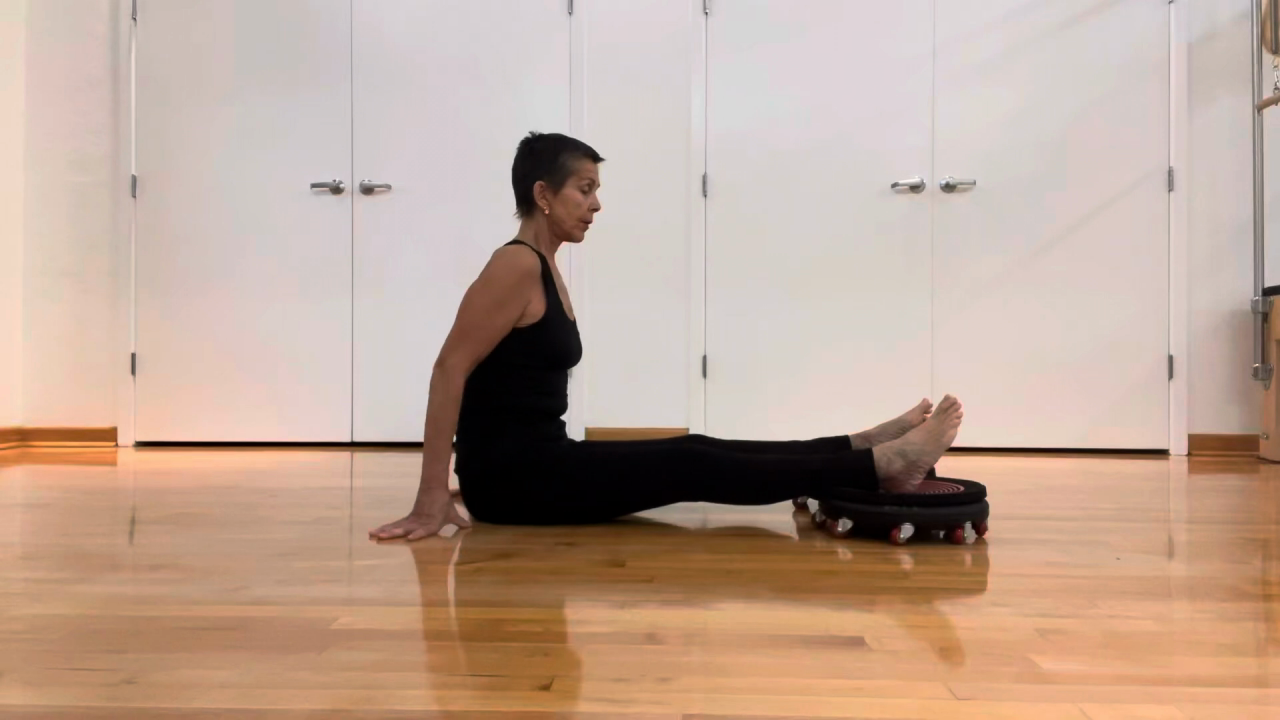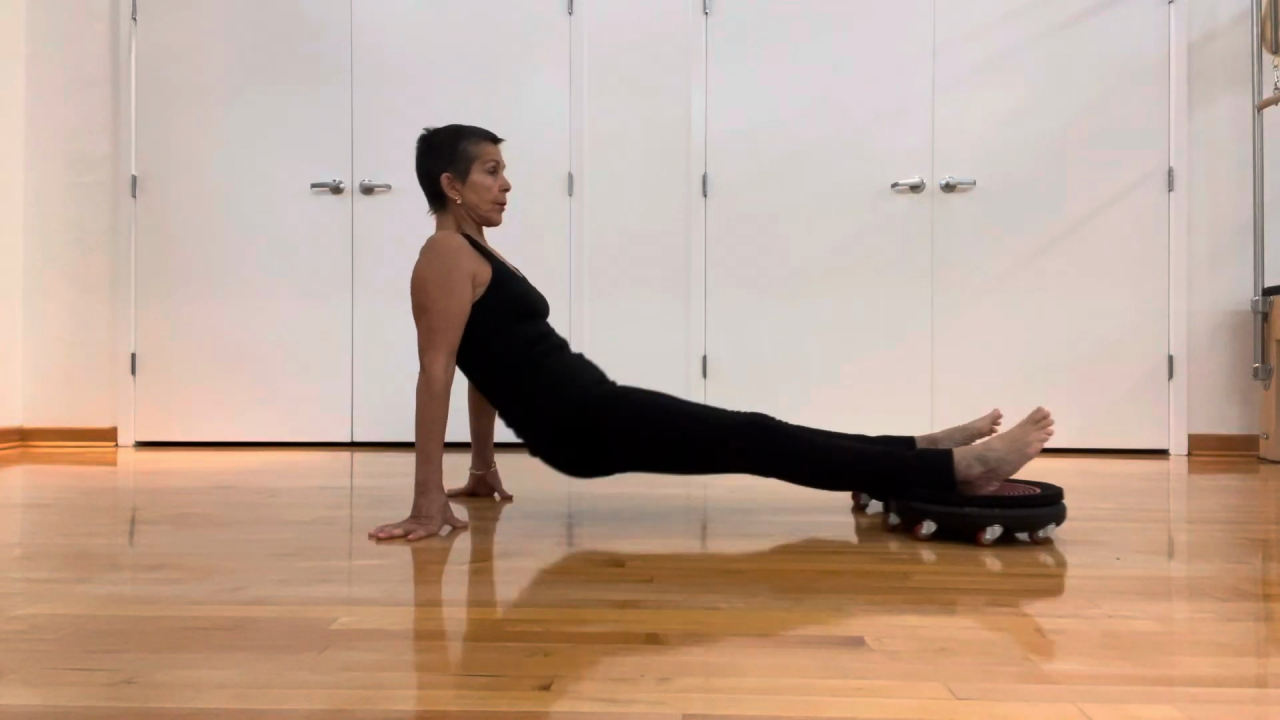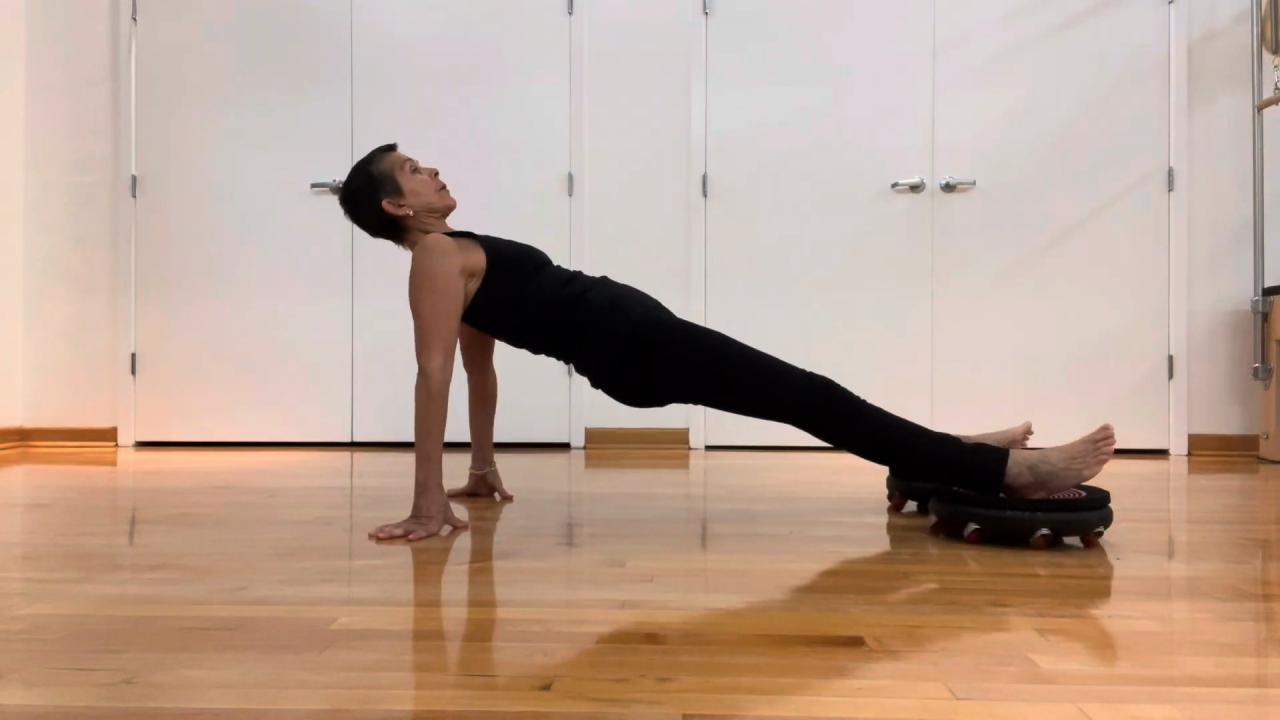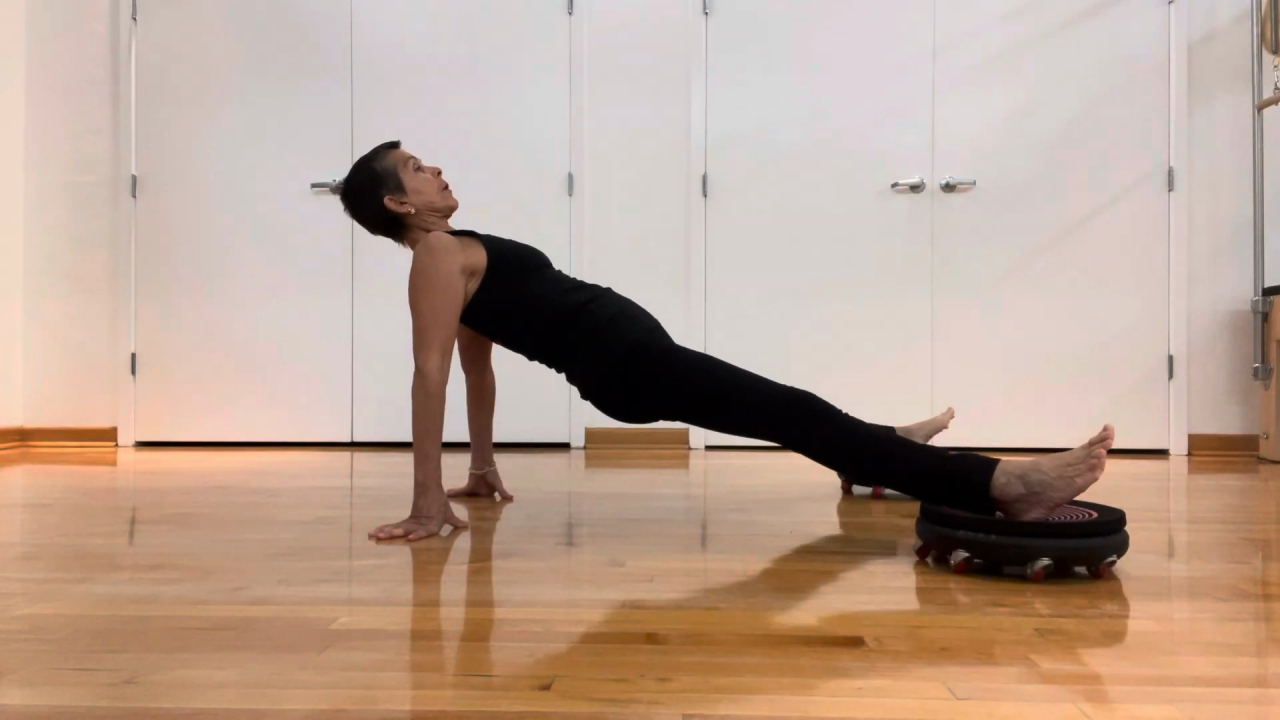
dt=1s
person 1, frame 1
left shoulder: (545, 268)
right shoulder: (516, 266)
right elbow: (449, 369)
right wrist: (431, 496)
left hip: (537, 461)
right hip: (507, 477)
left knee: (695, 453)
right knee: (690, 467)
left ankle: (861, 448)
right ankle: (882, 464)
person 1, frame 2
left shoulder: (475, 254)
right shoulder: (445, 256)
left elbow: (483, 367)
right elbow: (436, 372)
left wrist: (484, 467)
right wrist: (429, 501)
left hip: (586, 409)
right hip: (576, 421)
left knee: (755, 436)
right knee: (754, 444)
left ankle: (928, 453)
right ankle: (959, 469)
person 1, frame 3
left shoulder: (461, 256)
right shoulder: (436, 260)
left elbow: (480, 365)
right elbow: (435, 375)
right wrist: (428, 502)
left hip: (637, 331)
right hip: (631, 347)
left knee: (802, 396)
right knee: (806, 401)
left ankle: (965, 453)
right ankle: (1010, 471)
person 1, frame 4
left shoulder: (460, 255)
right shoulder: (437, 256)
left elbow: (478, 364)
right elbow: (432, 373)
right wrist: (429, 500)
left hip: (630, 346)
right hip: (624, 363)
left knee: (789, 412)
right knee: (795, 416)
left ankle: (888, 444)
right ankle: (1003, 484)
